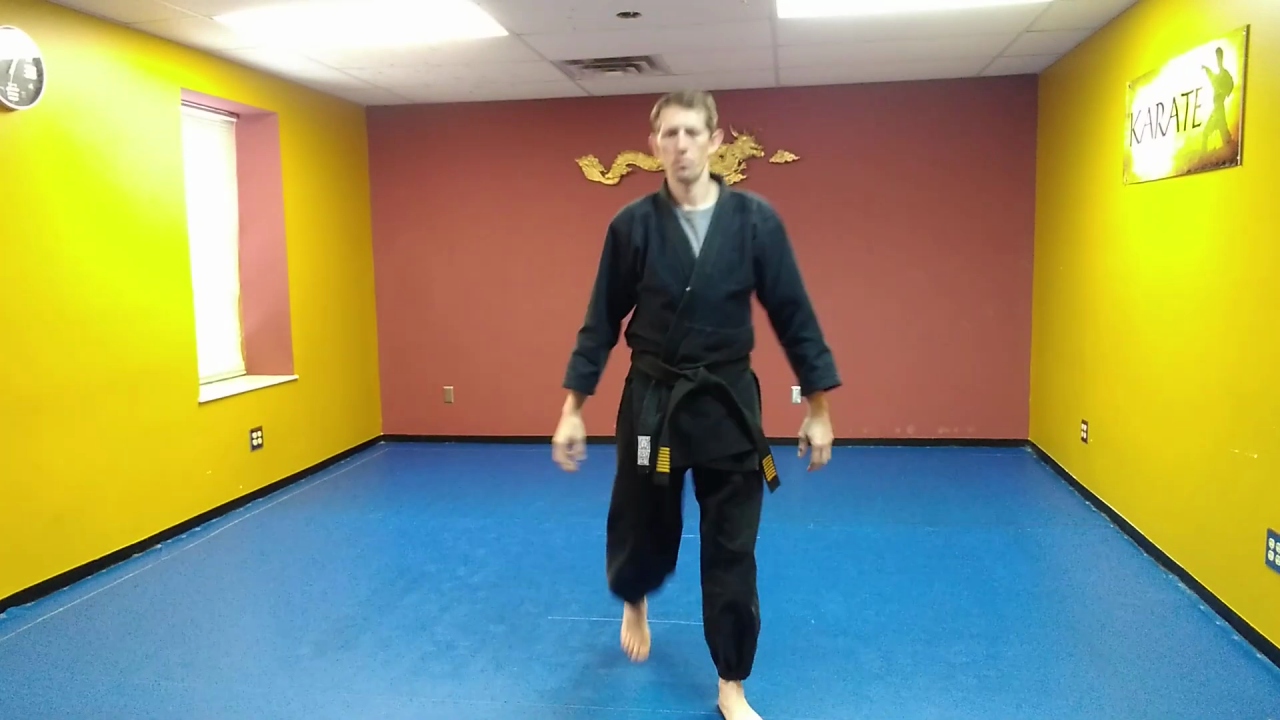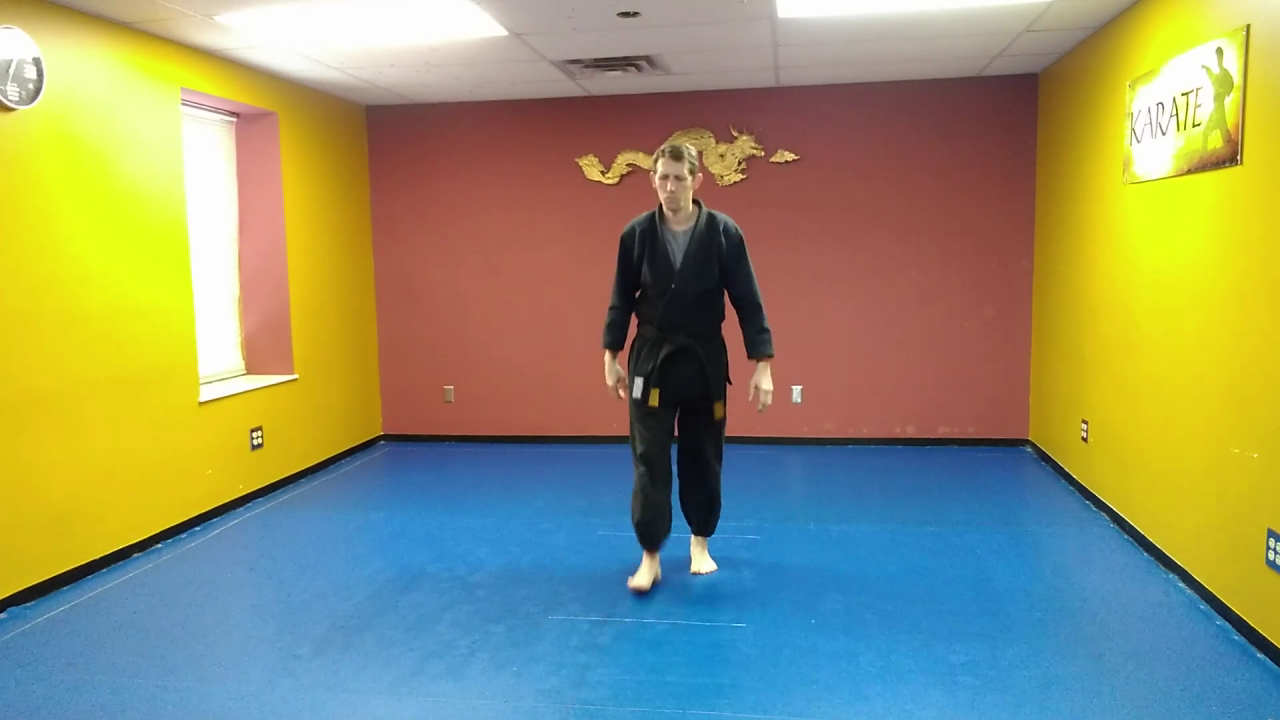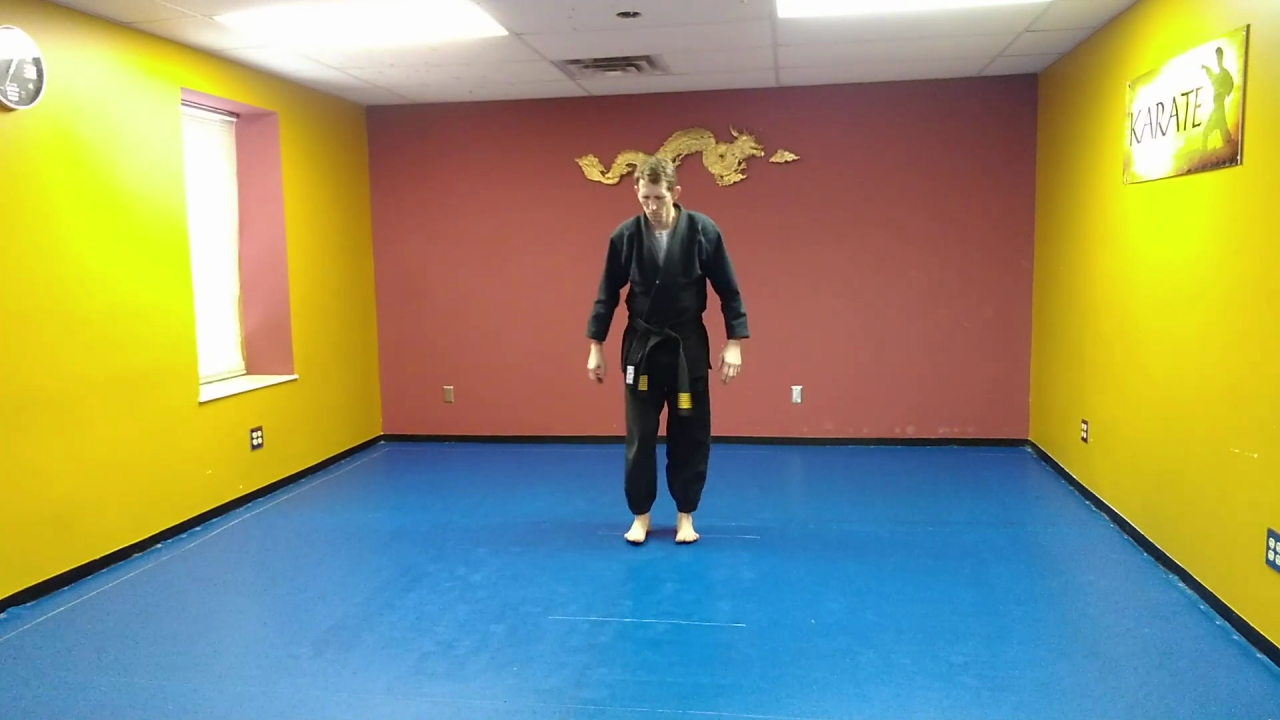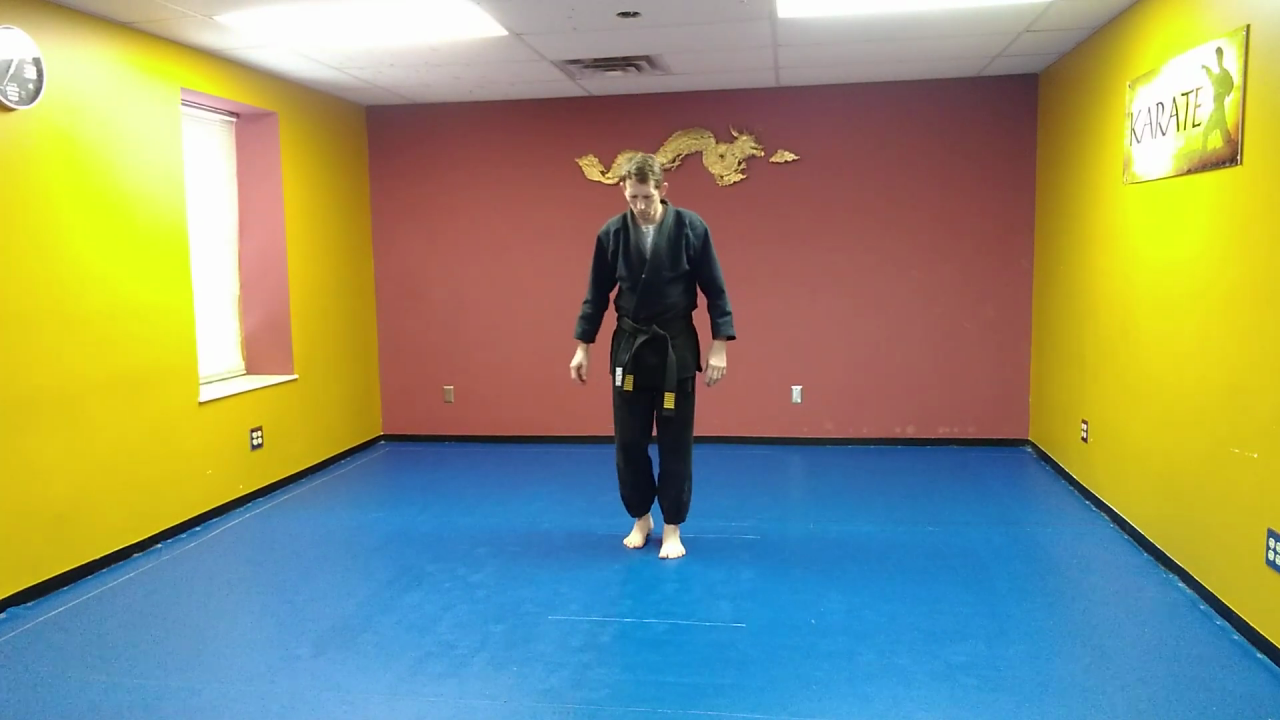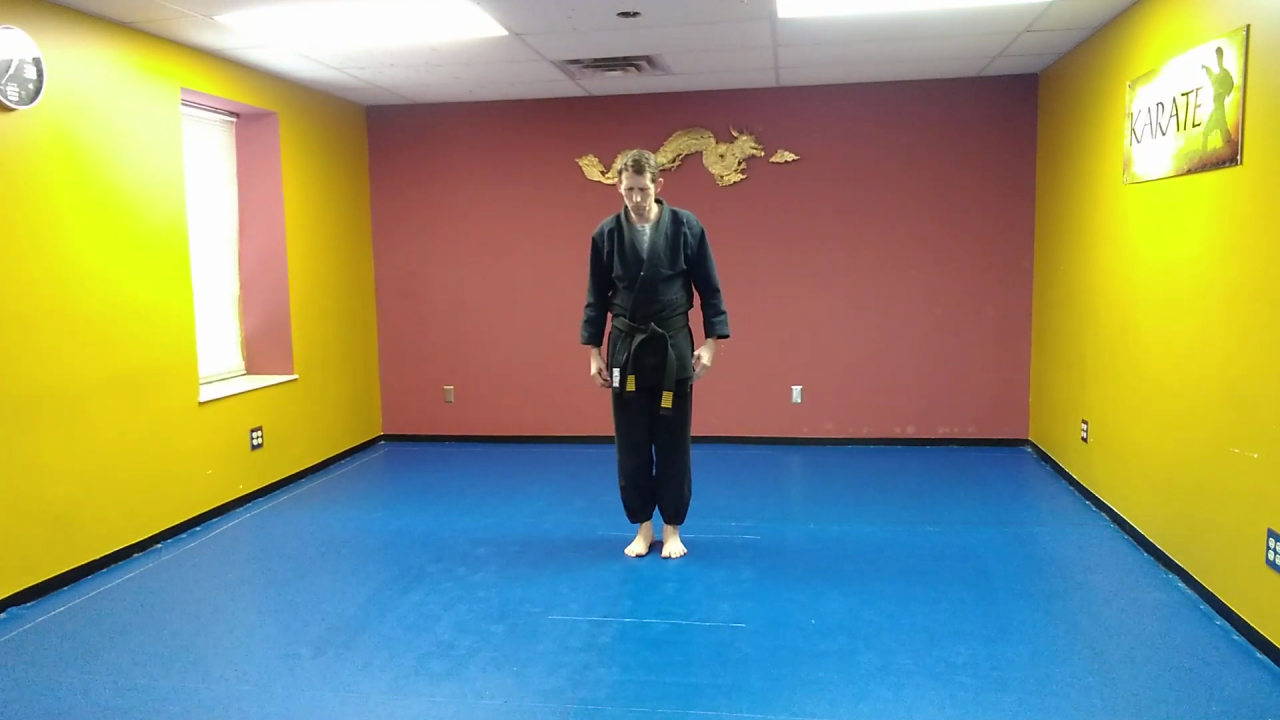
dt=1s
person 1, frame 1
left shoulder: (755, 218)
right shoulder: (632, 223)
left elbow: (793, 315)
right elbow: (601, 319)
left wrist: (818, 406)
right wrist: (573, 407)
left hip: (729, 399)
right hip: (653, 398)
left knee: (732, 550)
right knee: (643, 532)
right ankle: (634, 608)
person 1, frame 2
left shoulder: (723, 232)
right shoulder: (637, 233)
left elbow: (748, 302)
right elbow: (622, 300)
left wrist: (761, 366)
right wrist: (612, 358)
left hip: (703, 357)
right hip: (651, 355)
left knee: (702, 457)
right knee: (649, 459)
left ankle: (700, 542)
right ankle: (650, 558)
person 1, frame 3
left shoulder: (703, 230)
right shoulder: (625, 235)
left elbow: (728, 290)
right elbow: (607, 294)
left wrist: (733, 343)
right wrist: (595, 347)
left hip: (687, 344)
right hip: (642, 344)
left knee: (691, 437)
right knee: (639, 438)
left ankle: (684, 515)
right ankle: (641, 516)
person 1, frame 4
left shoulder: (690, 227)
right shoulder: (612, 233)
left elbow: (714, 289)
right elbow: (597, 293)
left wrist: (719, 344)
right wrist: (582, 347)
left hip: (676, 346)
right hip: (630, 344)
left knee: (675, 442)
right knee: (628, 441)
left ankle: (672, 529)
right ankle: (641, 518)
person 1, frame 5
left shoulder: (686, 226)
right shoulder: (606, 232)
left elbow: (709, 288)
right elbow: (597, 296)
left wrist: (710, 341)
right wrist: (594, 351)
left hip: (673, 345)
right hip: (626, 345)
left knee: (673, 442)
right knee: (631, 444)
left ankle: (672, 529)
right ankle: (643, 527)
